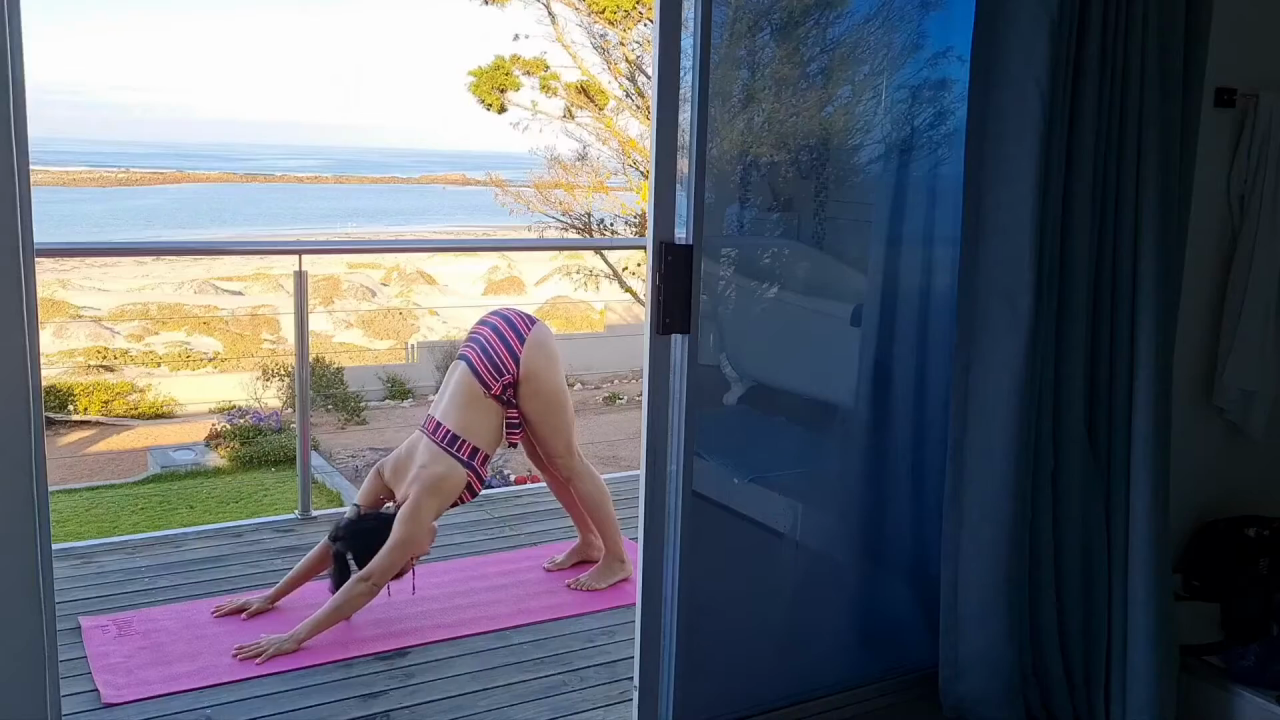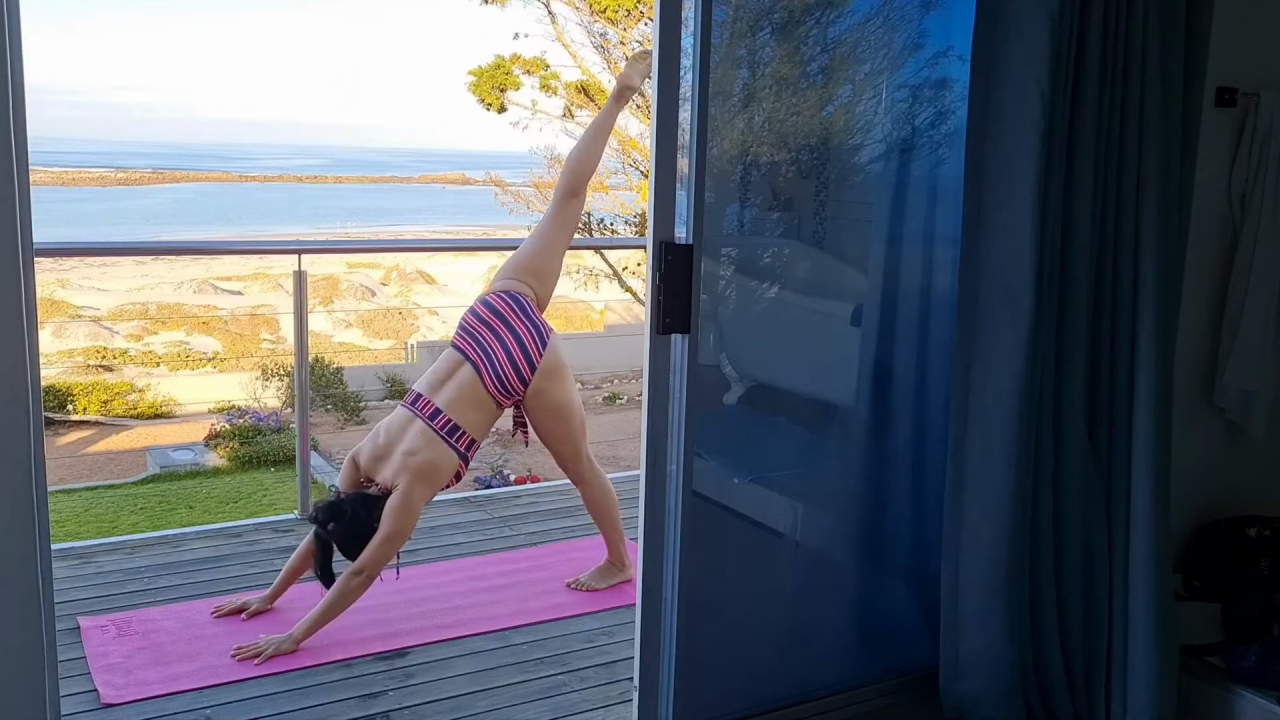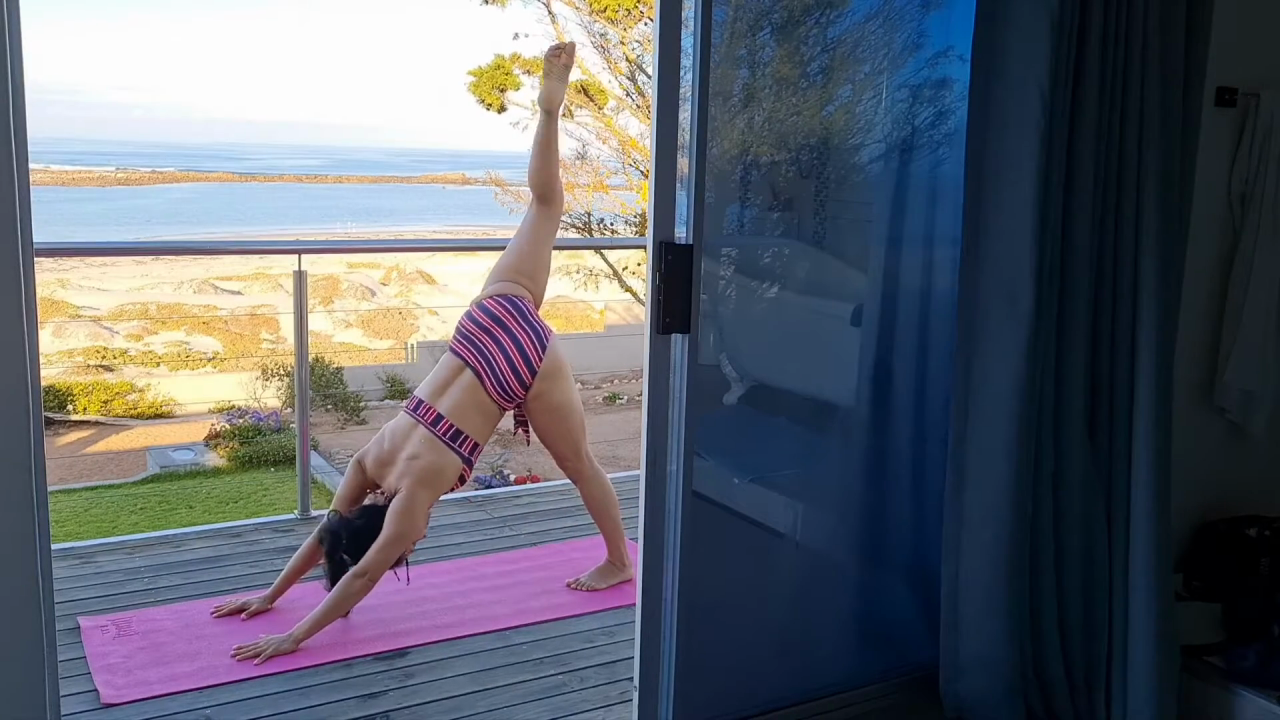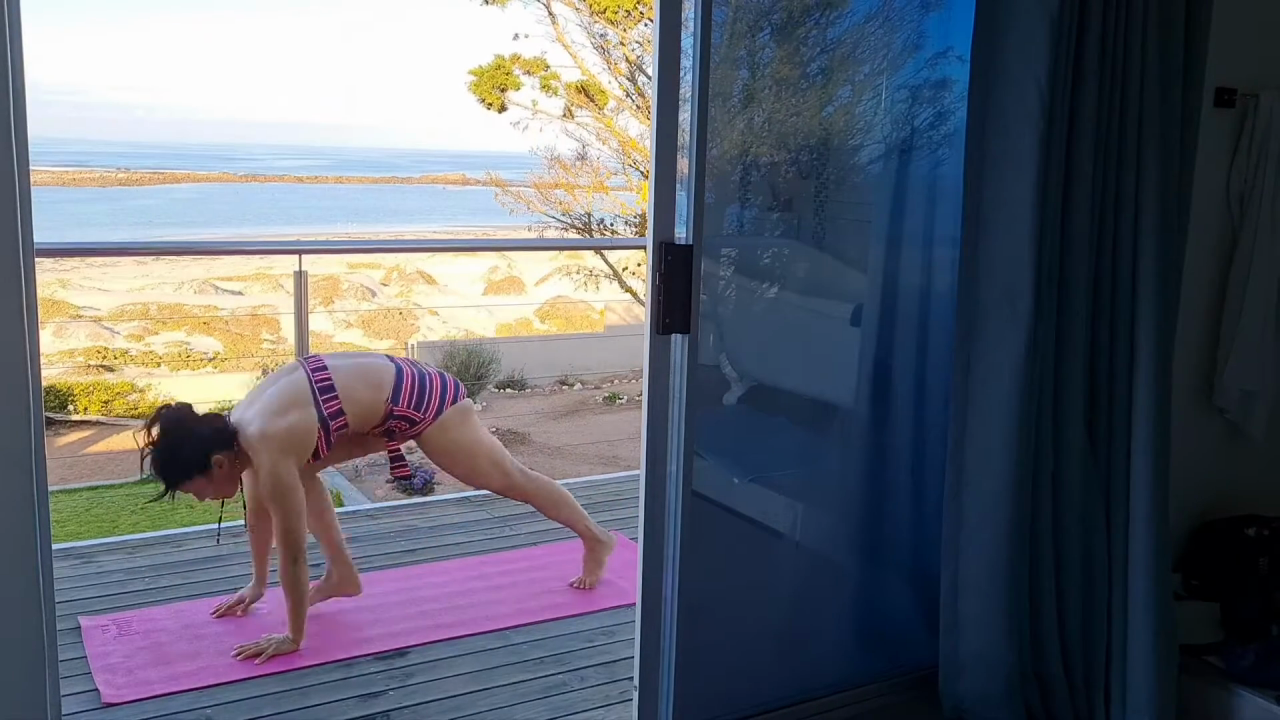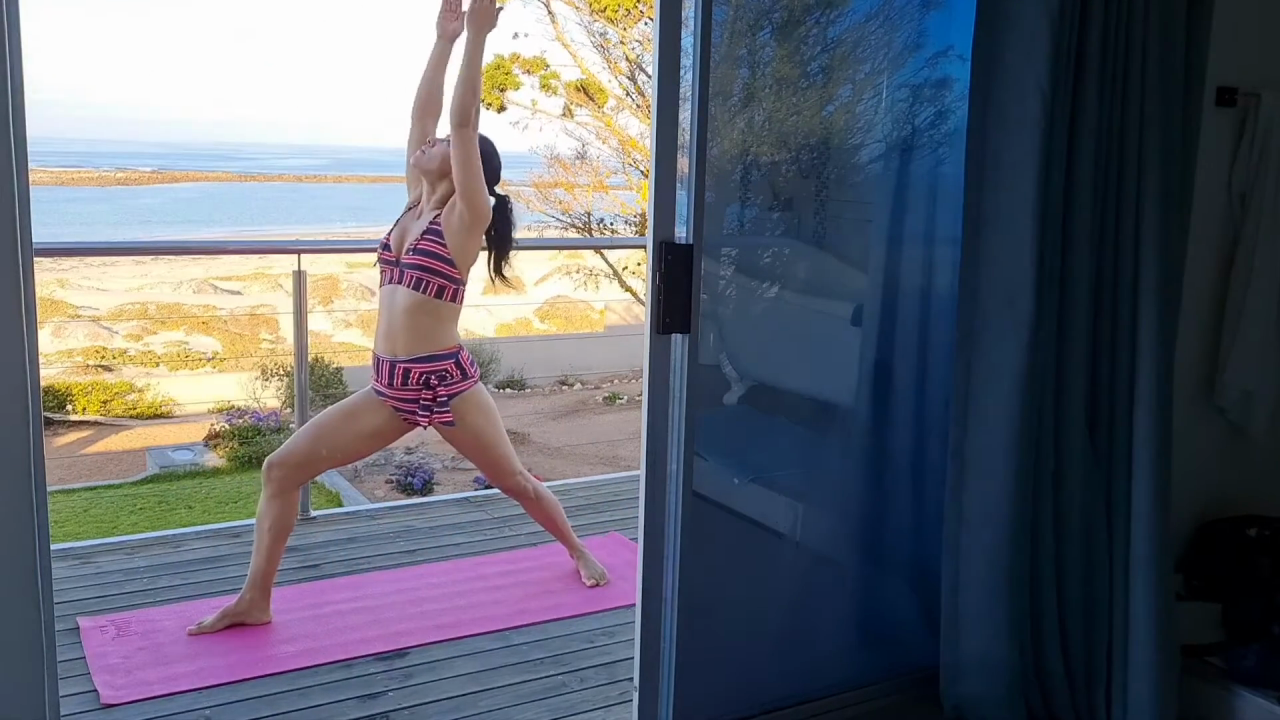
dt=1s
person 1, frame 1
left shoulder: (424, 492)
right shoulder: (390, 471)
left elbow: (369, 581)
right elbow: (338, 537)
left wrist: (295, 637)
right wrist: (270, 596)
left hip: (515, 345)
right hip: (496, 338)
left knee: (566, 462)
right knee: (545, 461)
left ankle: (616, 559)
right ankle: (589, 543)
person 1, frame 2
left shoulder: (409, 485)
right shoulder: (364, 458)
left elbow: (360, 575)
right elbow: (321, 531)
left wrist: (293, 637)
right wrist: (268, 596)
left hip: (520, 353)
right hip: (497, 318)
left knee: (579, 465)
right knee: (565, 198)
left ankle: (620, 564)
right ankle: (619, 97)
person 1, frame 3
left shoulder: (414, 485)
right shoulder: (373, 460)
left elbow: (364, 574)
right elbow: (328, 531)
left wrist: (294, 637)
right wrist: (269, 597)
left hip: (520, 353)
right hip: (494, 322)
left knee: (578, 465)
right knee: (546, 203)
left ankle: (618, 563)
right ankle: (551, 105)
person 1, frame 4
left shoulder: (267, 452)
right shoulder: (236, 429)
left elbow: (291, 551)
right elbow: (259, 507)
left wrist: (294, 636)
right wrist: (257, 585)
left hip: (422, 400)
right hip: (394, 389)
left knee: (509, 481)
left ankle: (594, 540)
right ankle: (341, 572)
person 1, frame 5
left shoulder: (466, 216)
right shoulder: (417, 204)
left elbow: (465, 126)
right elbow: (423, 115)
left hip: (446, 384)
right hip: (390, 388)
left knee: (516, 482)
right knee: (281, 468)
left ankle: (578, 552)
right ankle: (255, 599)
